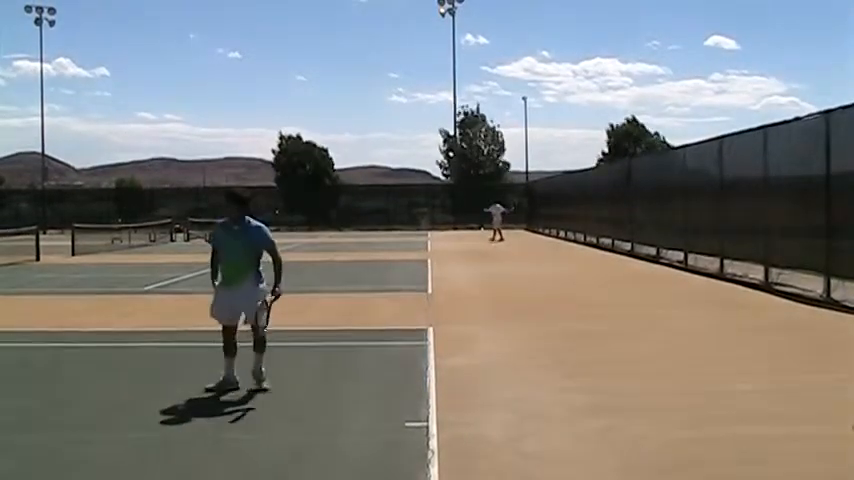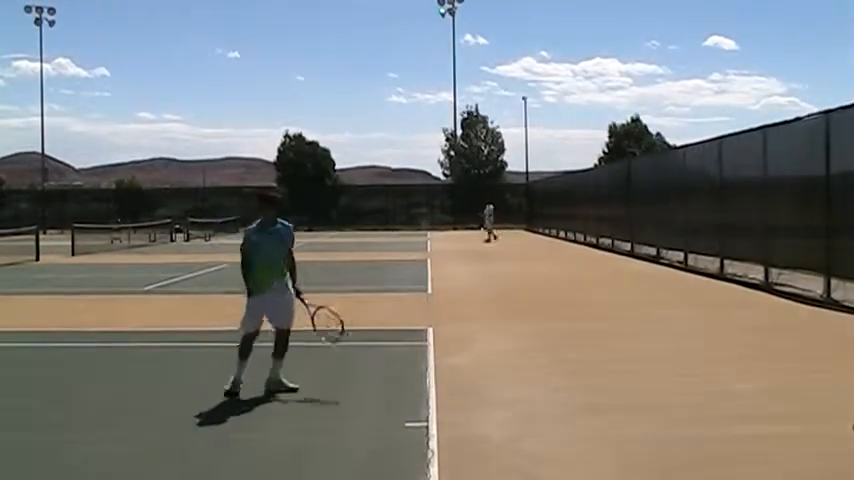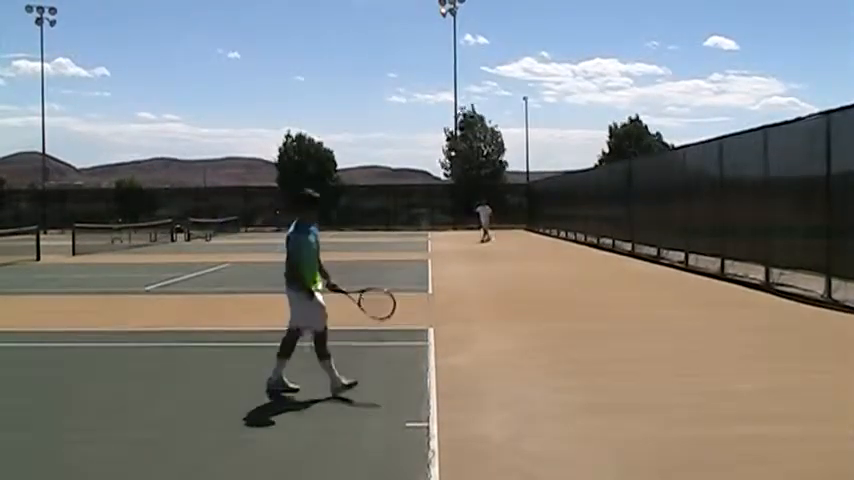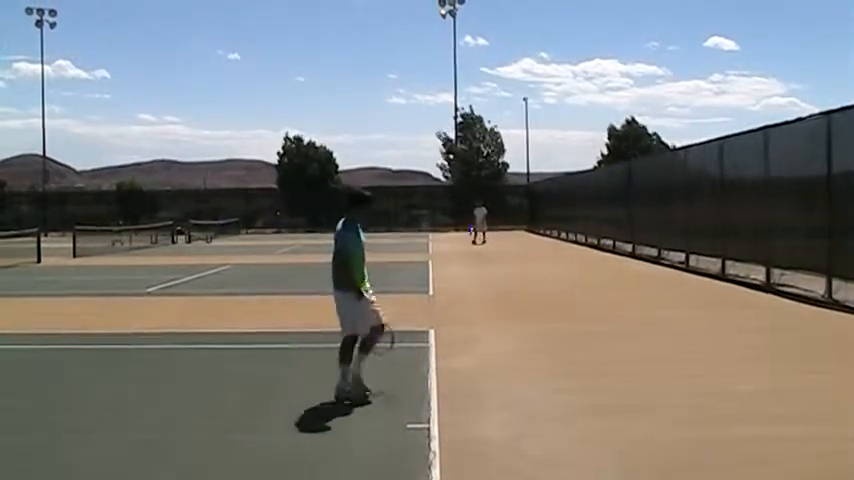
dt=0.4s
person 1, frame 1
left shoulder: (257, 230)
right shoulder: (220, 229)
left elbow: (276, 257)
right elbow: (215, 255)
left wrist: (277, 284)
right wrist: (214, 280)
left hip: (251, 286)
right hip: (227, 286)
left knee: (258, 329)
right knee: (228, 330)
left ankle: (259, 372)
right ankle: (229, 377)
person 1, frame 2
left shoulder: (286, 230)
right shoulder: (252, 233)
right elbow: (245, 263)
left wrist: (294, 283)
right wrist: (250, 288)
left hip: (281, 289)
right hip: (258, 291)
left knee: (284, 332)
right knee: (250, 334)
left ankle: (275, 378)
right ankle: (236, 379)
person 1, frame 3
left shoulder: (312, 229)
right shoulder: (295, 234)
right elbow: (291, 267)
left wrist: (327, 279)
right wrist: (307, 290)
left hip: (312, 288)
right hip: (301, 291)
left knee: (294, 332)
right knee: (320, 332)
left ankle: (276, 378)
right ankle: (335, 381)
person 1, frame 4
left shoulder: (354, 227)
right shoulder: (345, 231)
right elbow: (340, 264)
right wrist: (356, 290)
left hip: (360, 289)
right hip: (348, 292)
left knee: (377, 329)
right knee: (352, 336)
left ankle: (353, 374)
right ankle: (344, 386)
